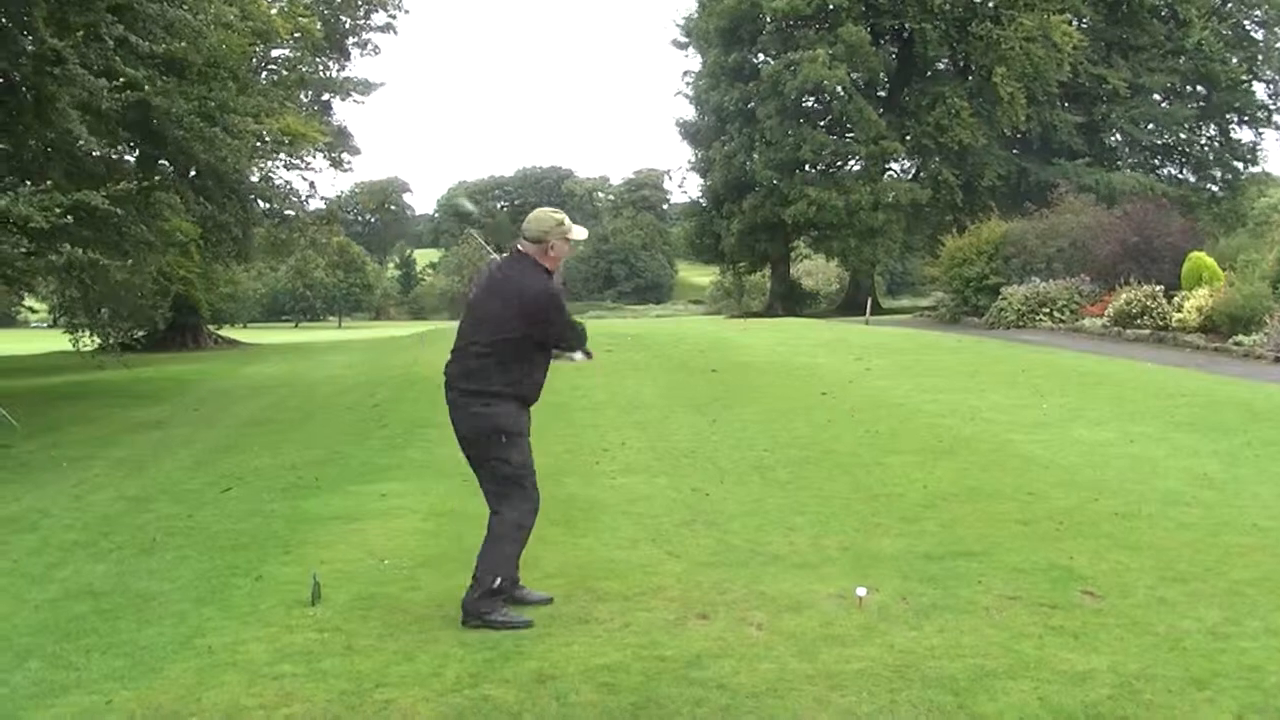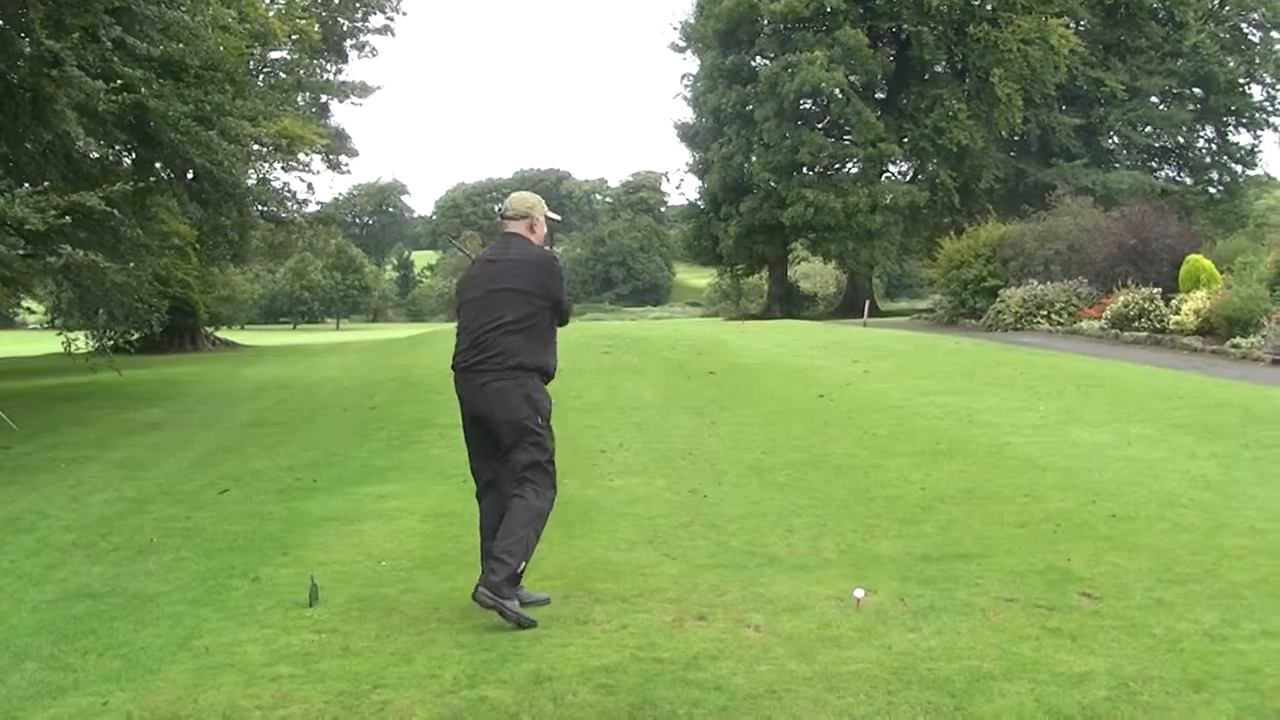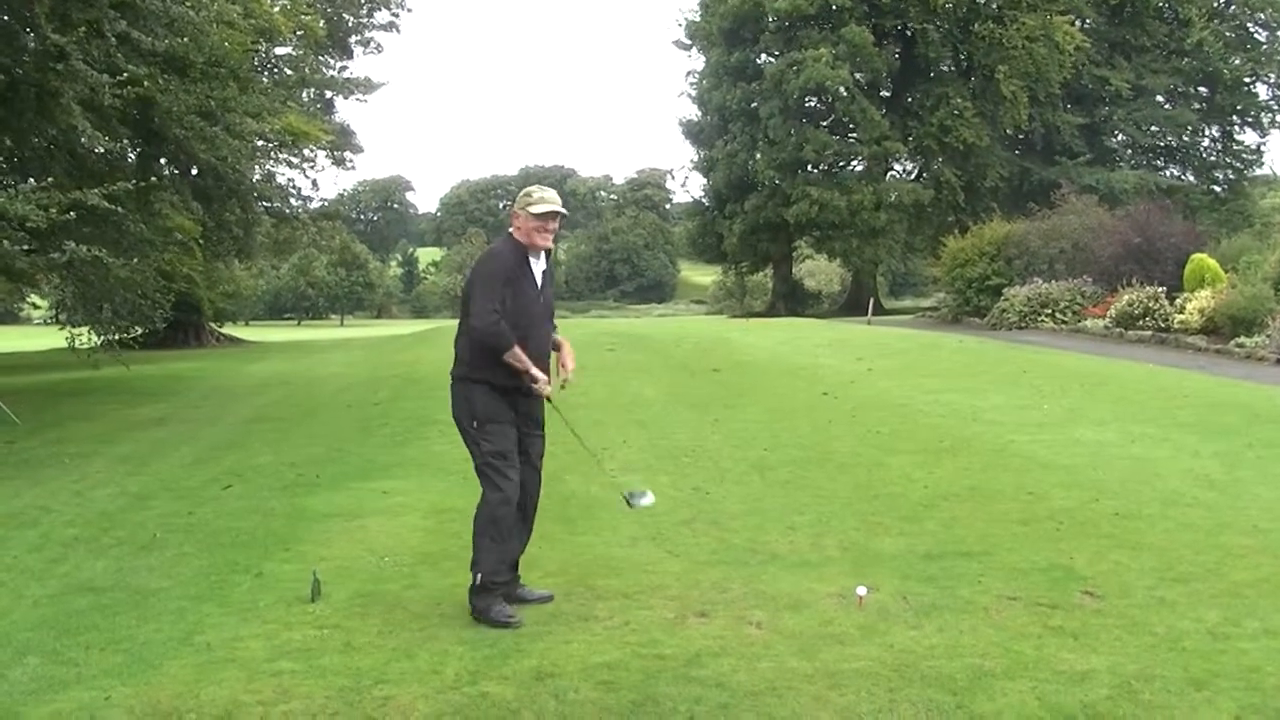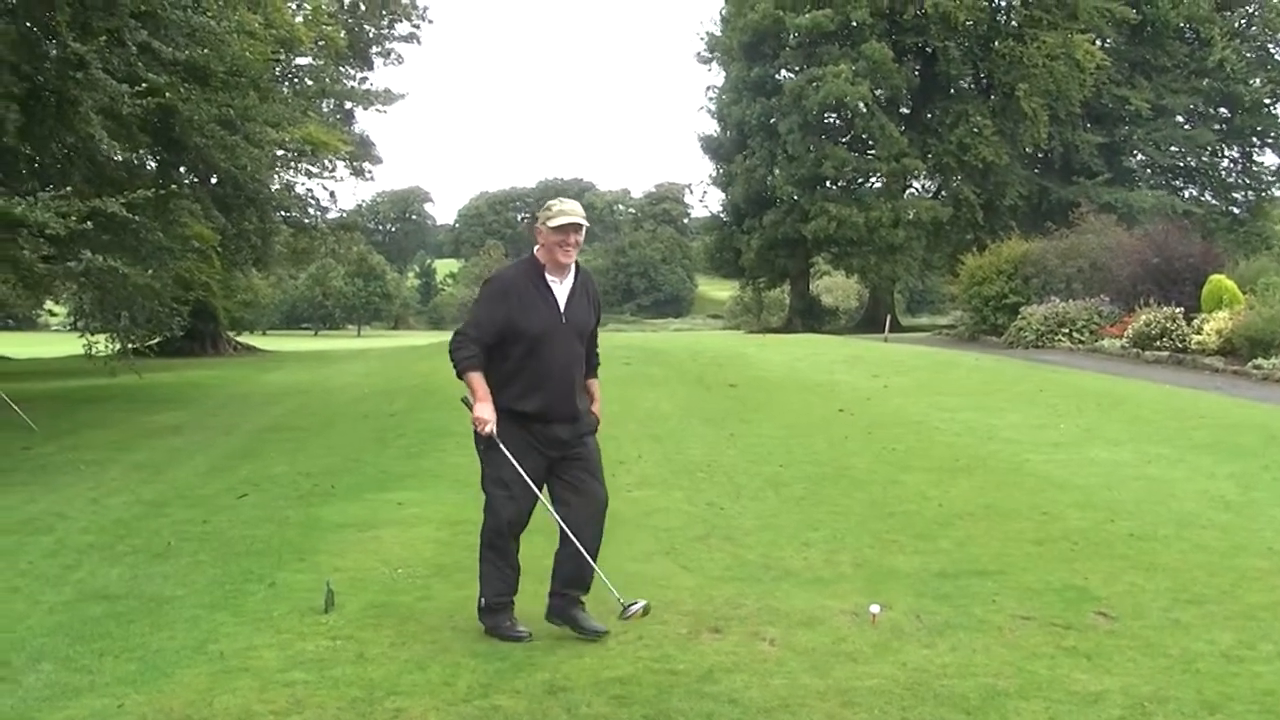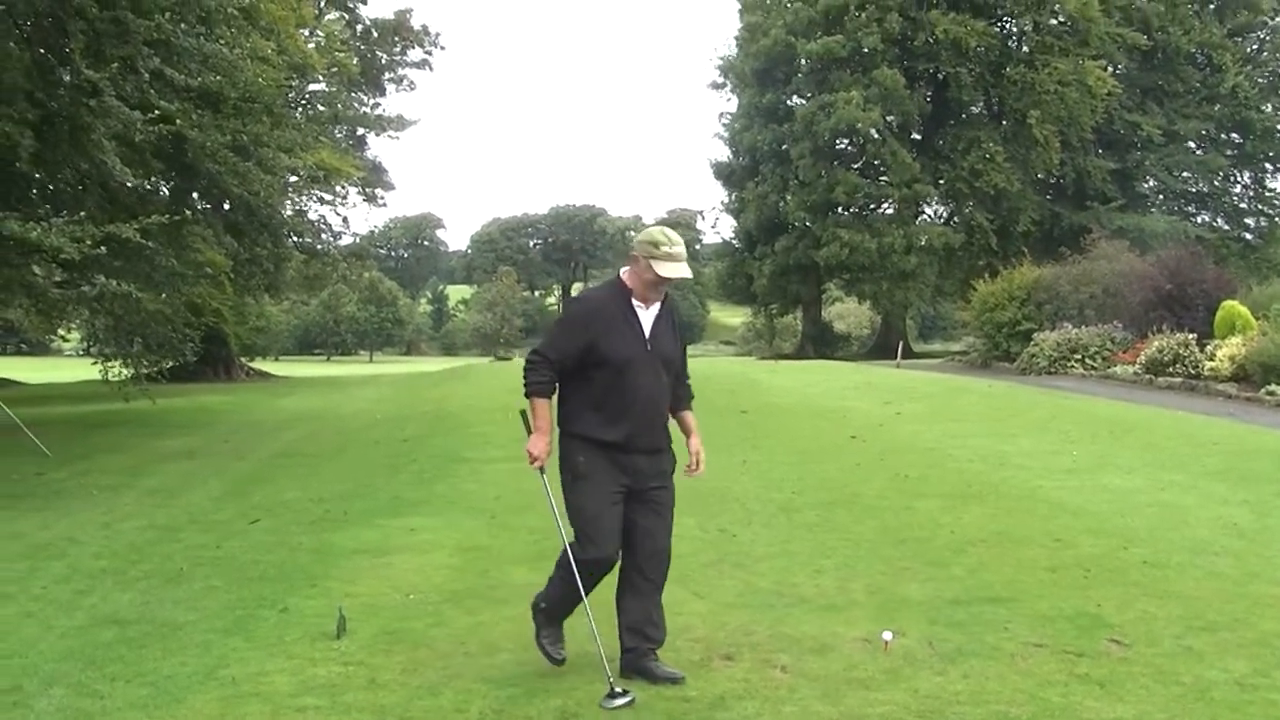
dt=0.5s
person 1, frame 1
left shoulder: (503, 271)
right shoulder: (540, 292)
right elbow: (571, 339)
left wrist: (557, 345)
right wrist: (580, 347)
left hip: (471, 397)
right hip: (490, 407)
left knee: (506, 492)
right knee: (517, 498)
left ankle: (503, 582)
right ankle: (483, 600)
person 1, frame 2
left shoulder: (473, 268)
right shoulder: (542, 263)
right elbow: (560, 315)
left hip: (470, 387)
right hip: (515, 388)
left knee: (495, 486)
right knee: (534, 486)
left ankle: (500, 582)
right ankle: (498, 581)
person 1, frame 3
left shoulder: (542, 264)
right shoulder: (497, 262)
right elbow: (487, 327)
left wrist: (561, 347)
right wrist: (531, 369)
left hip: (524, 399)
right hip: (486, 396)
left knee: (525, 492)
right knee: (501, 491)
left ankle: (504, 579)
right ankle: (485, 592)
person 1, frame 4
left shoulder: (586, 284)
right shoulder: (507, 284)
right elbow: (466, 345)
left wrist: (594, 401)
right wrist: (483, 400)
left hip: (571, 424)
right hip: (513, 426)
left knee: (588, 510)
right knee: (506, 518)
left ankle: (566, 601)
right ankle: (496, 609)
person 1, frame 5
left shoulder: (670, 313)
right shoulder: (591, 308)
left elbow: (677, 381)
right elbow: (541, 367)
left wrist: (691, 433)
right wrist: (541, 433)
left hip: (651, 456)
right hip: (594, 452)
left knee: (651, 555)
right knee: (598, 548)
left ankle: (640, 653)
right ankle: (549, 612)
